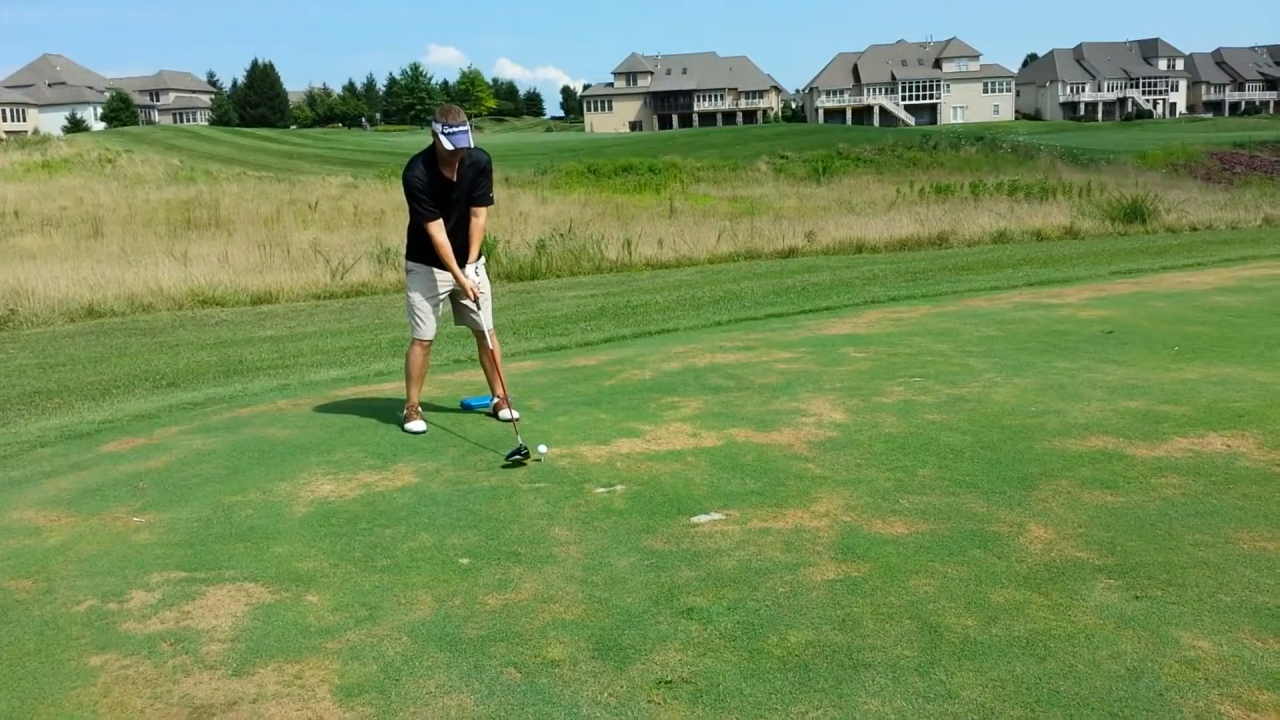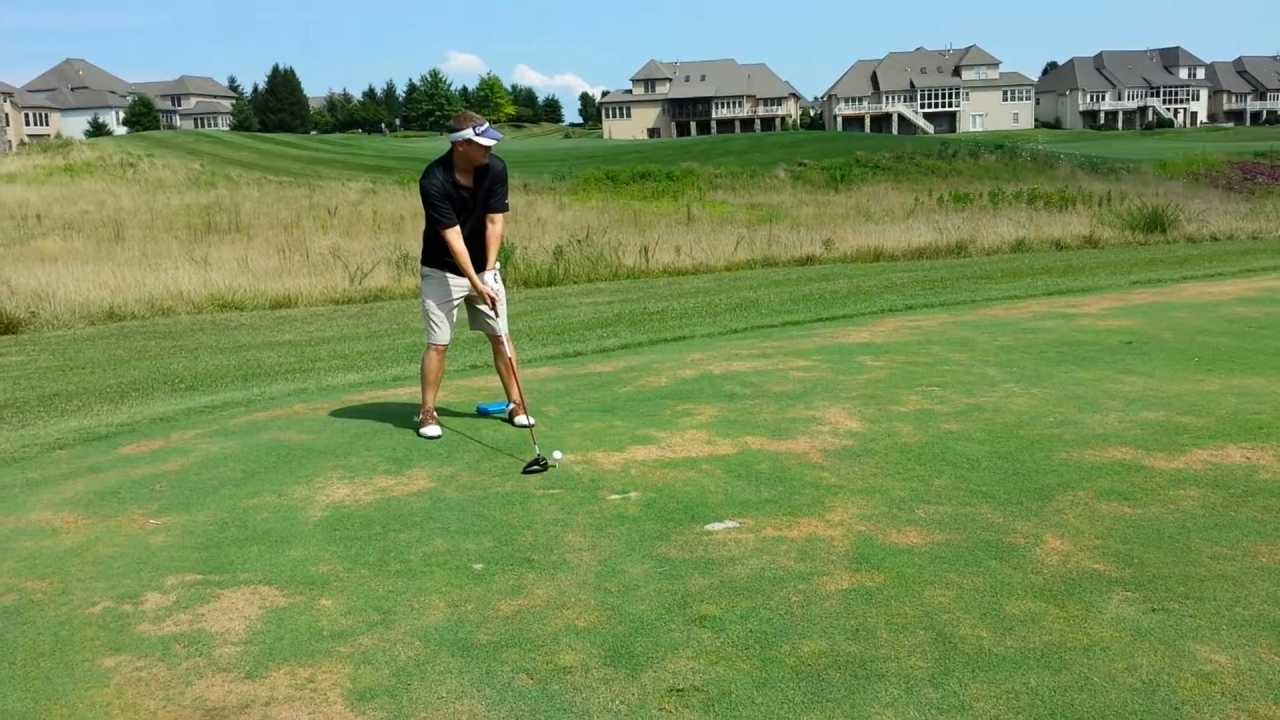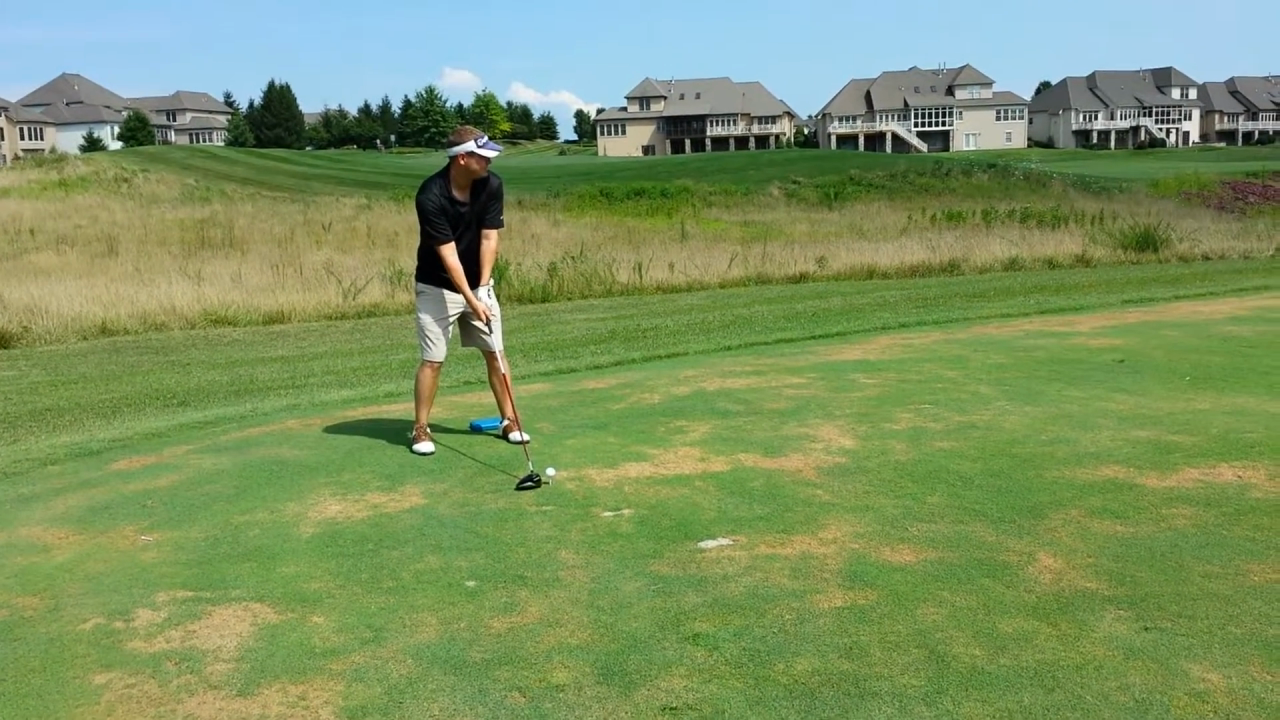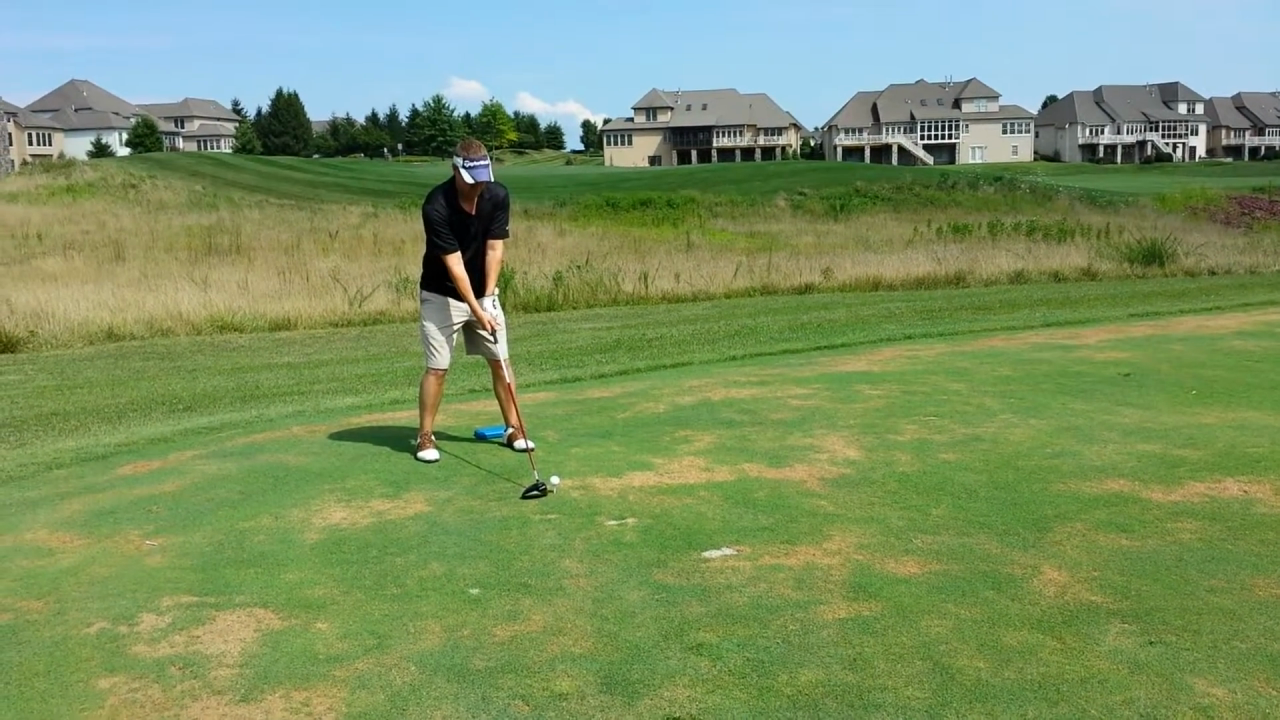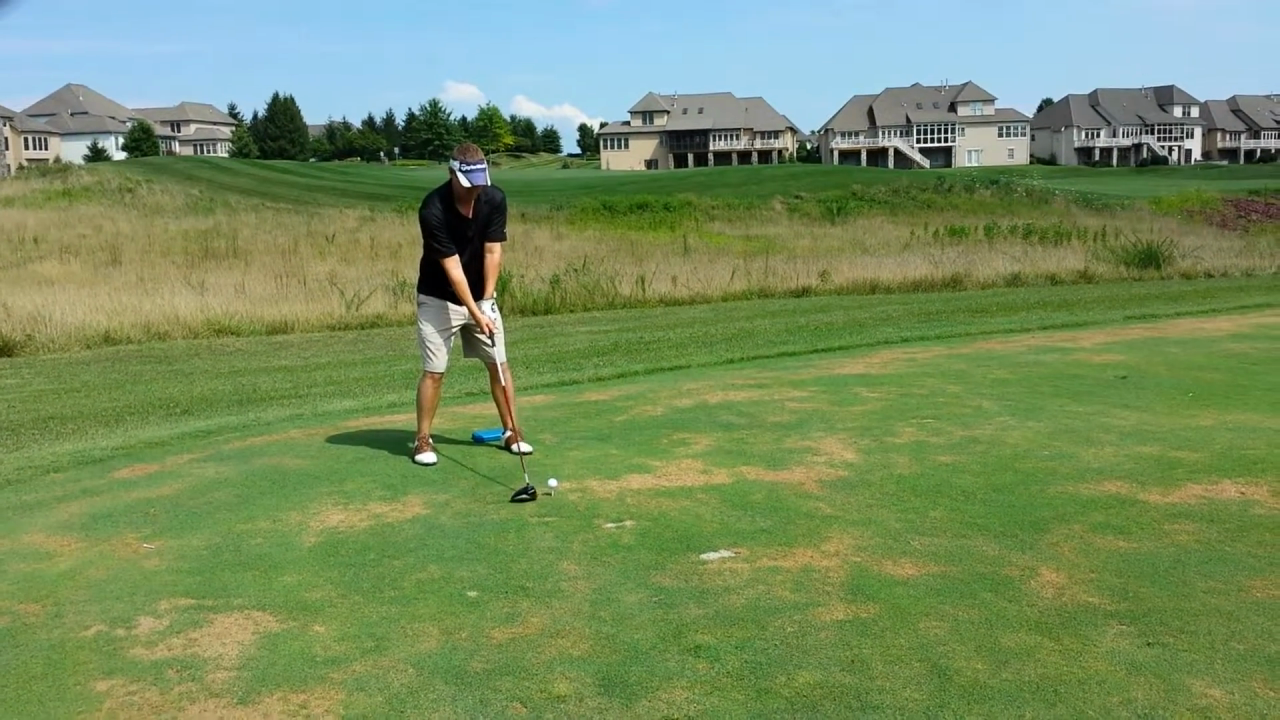
dt=1s
person 1, frame 1
left shoulder: (480, 161)
right shoulder: (416, 173)
left elbow: (478, 215)
right elbow: (435, 230)
left wrist: (471, 265)
right wrist: (458, 276)
left hip: (469, 261)
right hip: (426, 265)
left knee: (485, 330)
right knee: (422, 338)
left ankle: (499, 398)
right ankle: (412, 407)
person 1, frame 2
left shoulder: (496, 168)
right shoulder: (434, 181)
left elbow: (494, 221)
right elbow: (453, 237)
left wrist: (489, 271)
right wrist: (476, 283)
left hip: (484, 268)
right hip: (442, 270)
left knee: (500, 336)
right knee: (438, 342)
left ankle: (515, 404)
right ankle: (428, 412)
person 1, frame 3
left shoulder: (492, 185)
right shoulder: (430, 196)
left elbow: (489, 239)
right elbow: (448, 254)
left wrist: (483, 287)
right wrist: (470, 300)
left hip: (478, 284)
right hip: (437, 287)
left knee: (495, 352)
right knee: (433, 360)
left ankle: (509, 420)
right ankle: (421, 428)
person 1, frame 4
left shoulder: (498, 196)
right shoulder: (436, 206)
left elbow: (494, 249)
right elbow: (454, 264)
left wrist: (489, 297)
right wrist: (475, 309)
left hip: (483, 292)
right hip: (442, 294)
left knee: (500, 360)
right knee: (437, 367)
left ankle: (513, 428)
right ankle: (425, 436)
person 1, frame 5
left shoulder: (495, 199)
right shoulder: (433, 209)
left elbow: (492, 252)
right elbow: (452, 267)
left wrist: (486, 301)
right wrist: (474, 312)
left hip: (481, 296)
right hip: (438, 298)
left knee: (499, 363)
right knee: (434, 370)
left ankle: (511, 431)
right ankle: (423, 439)
